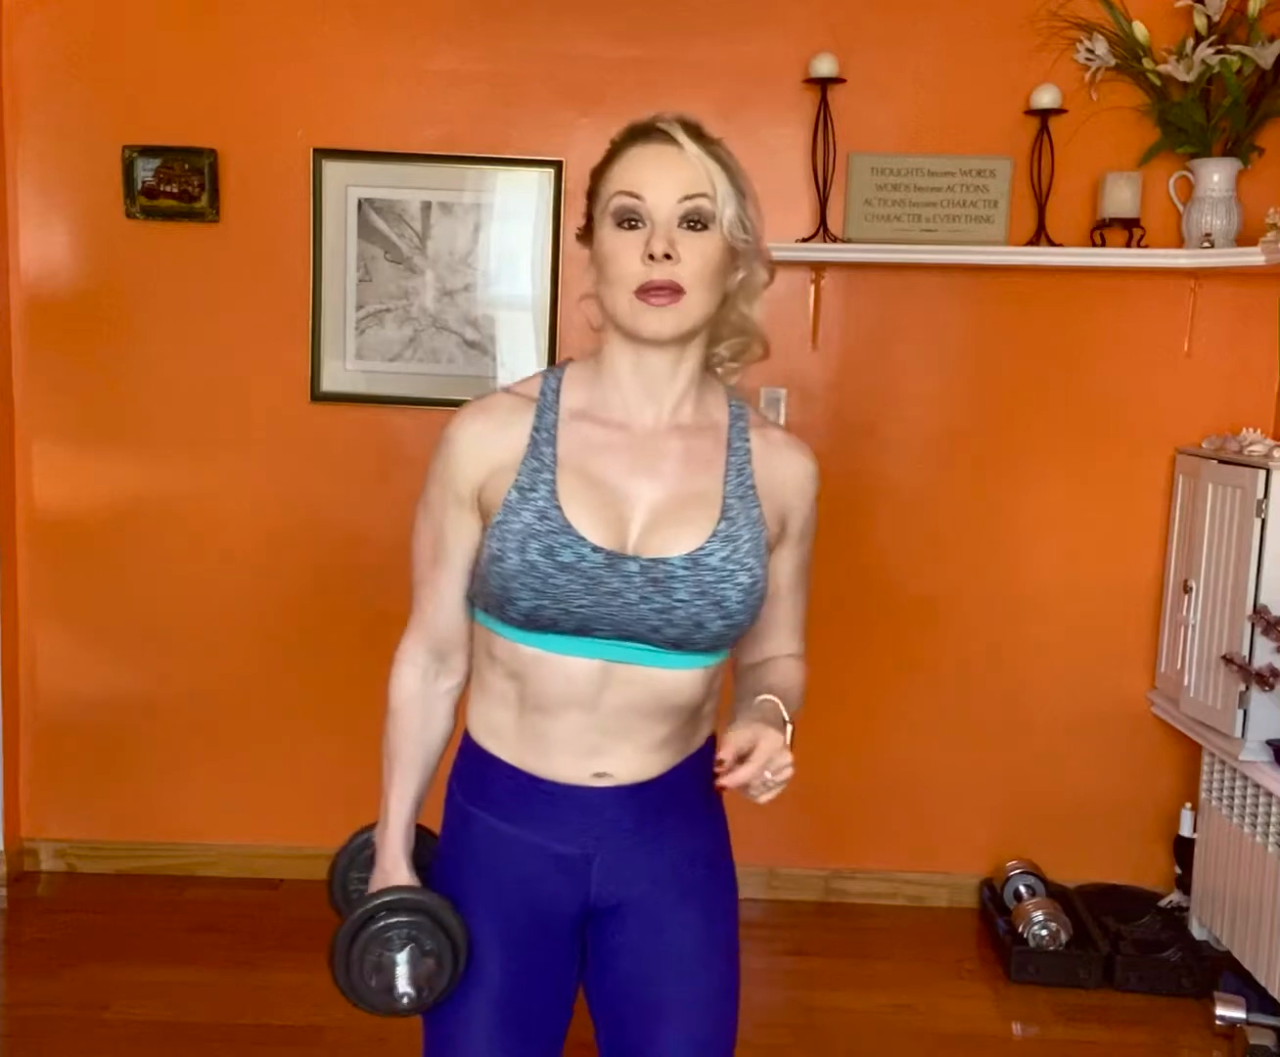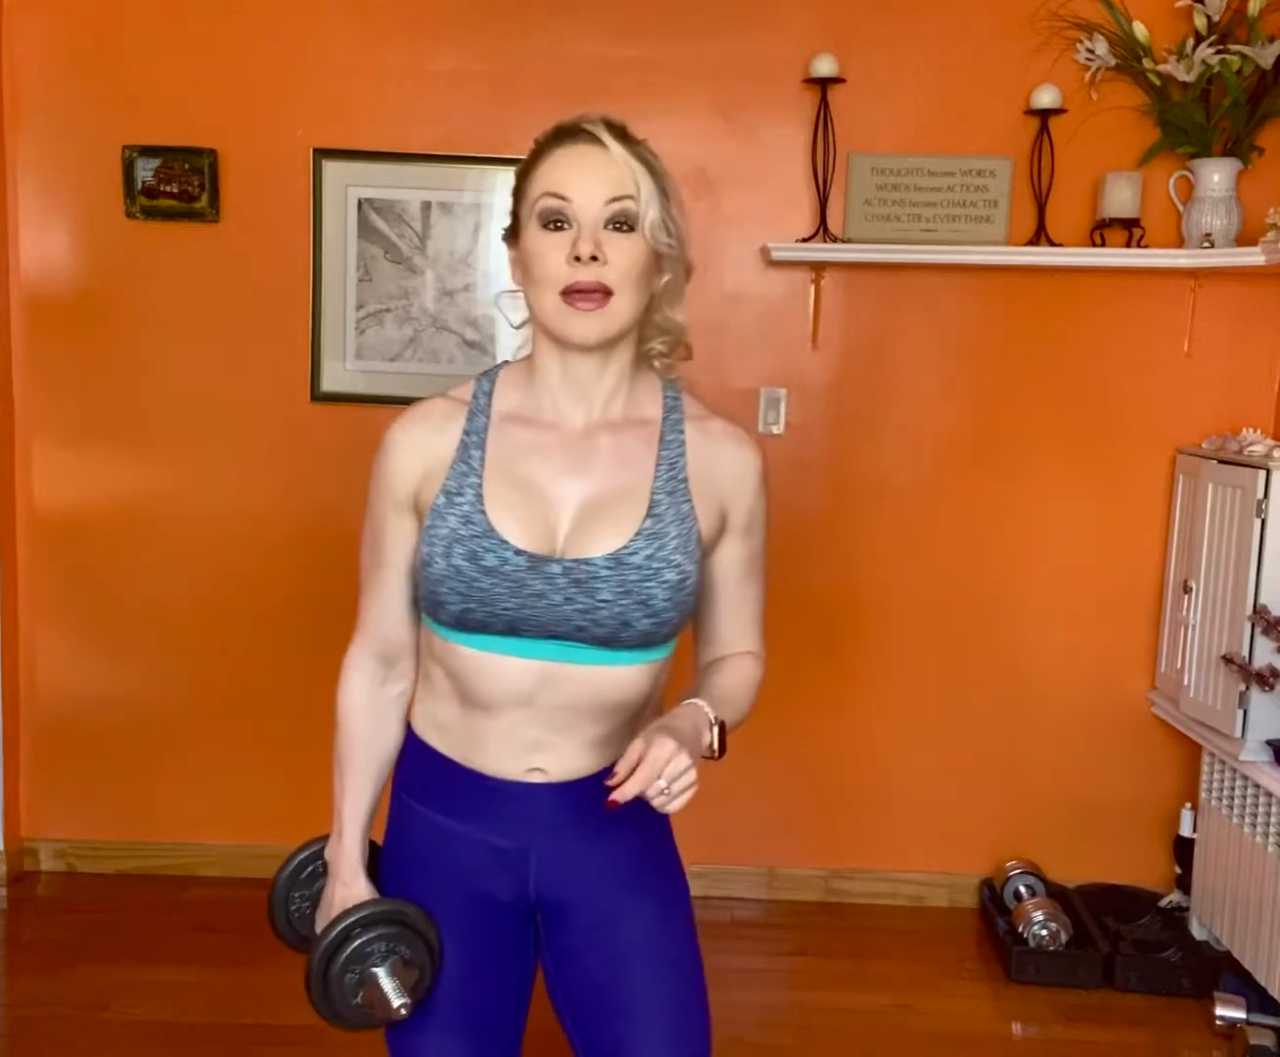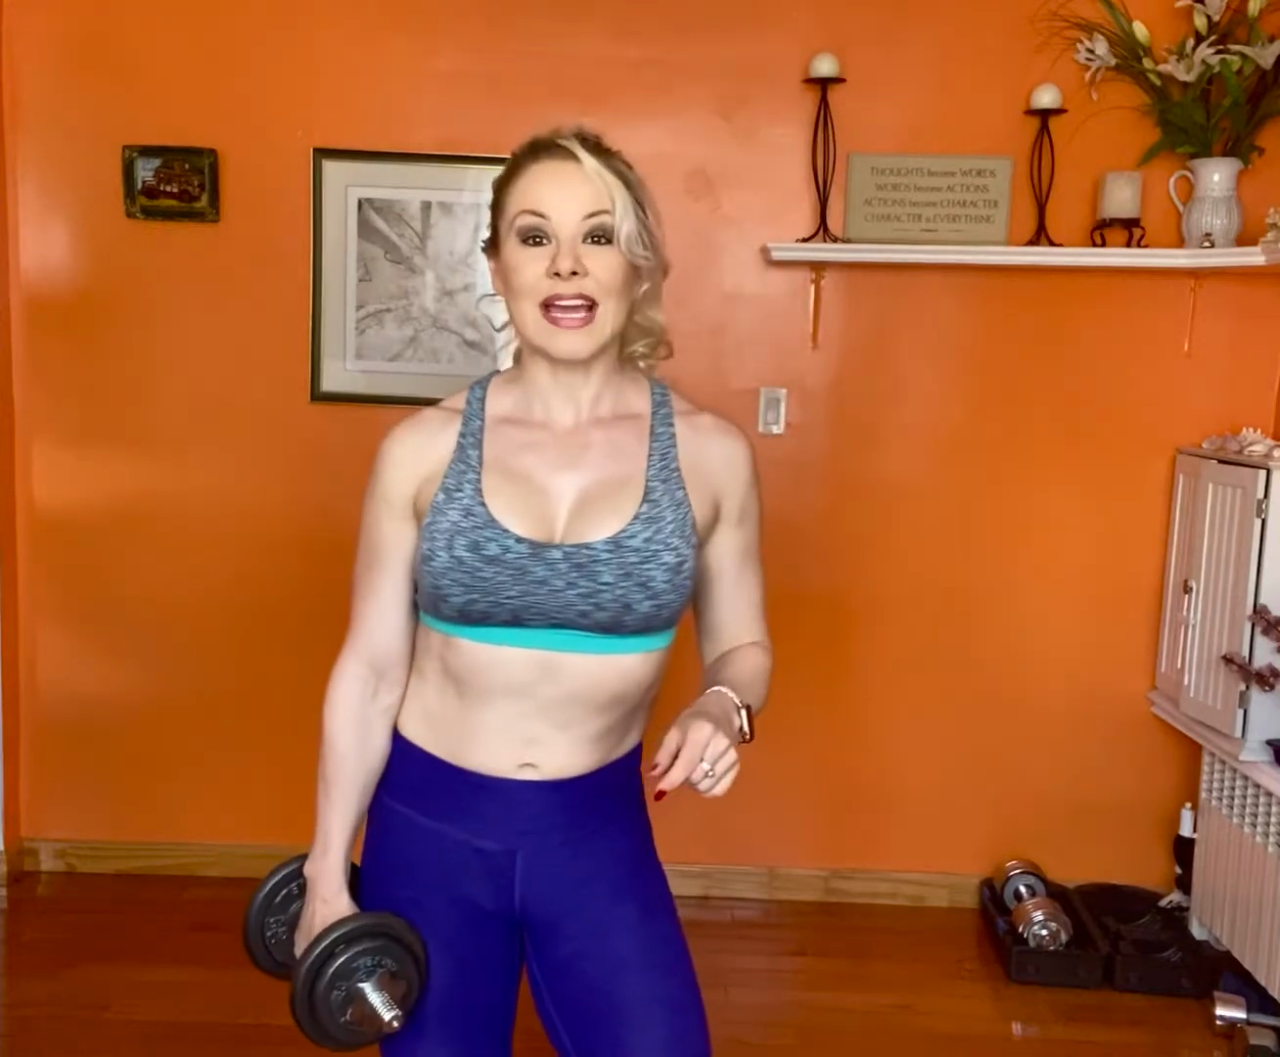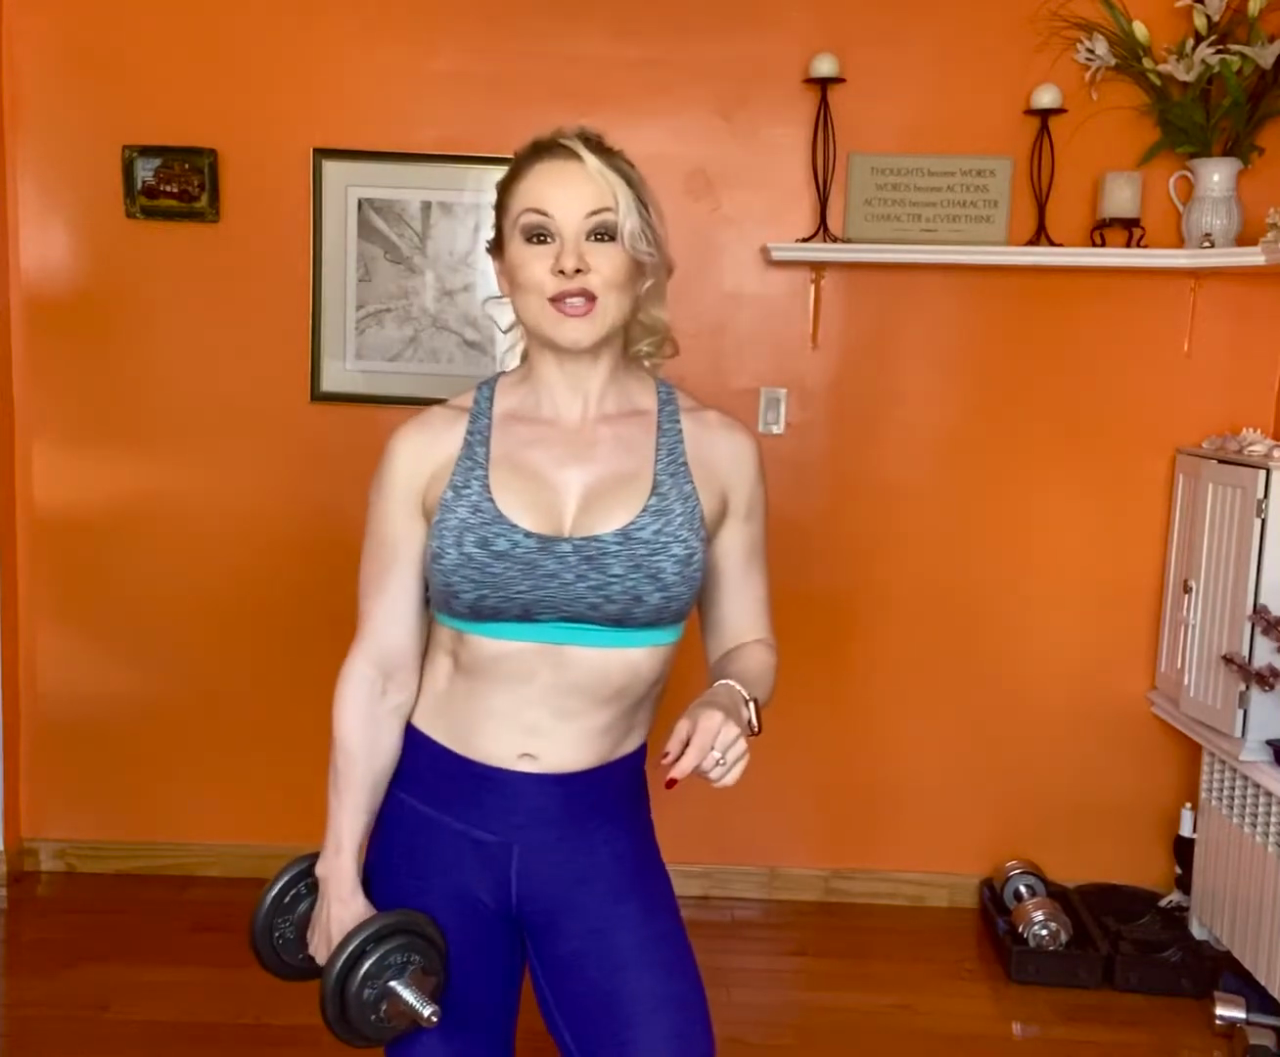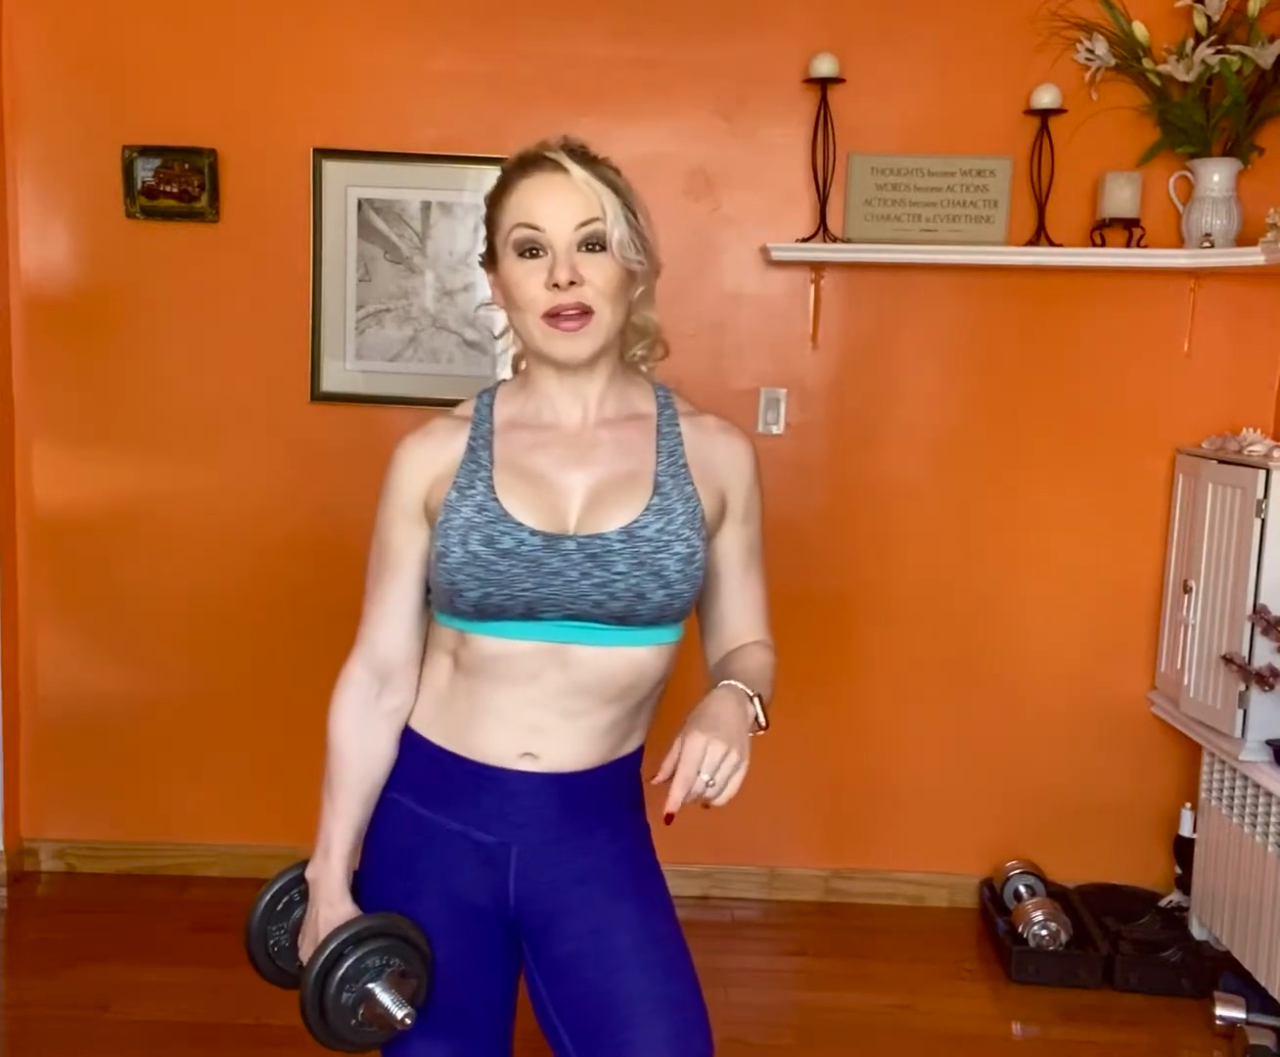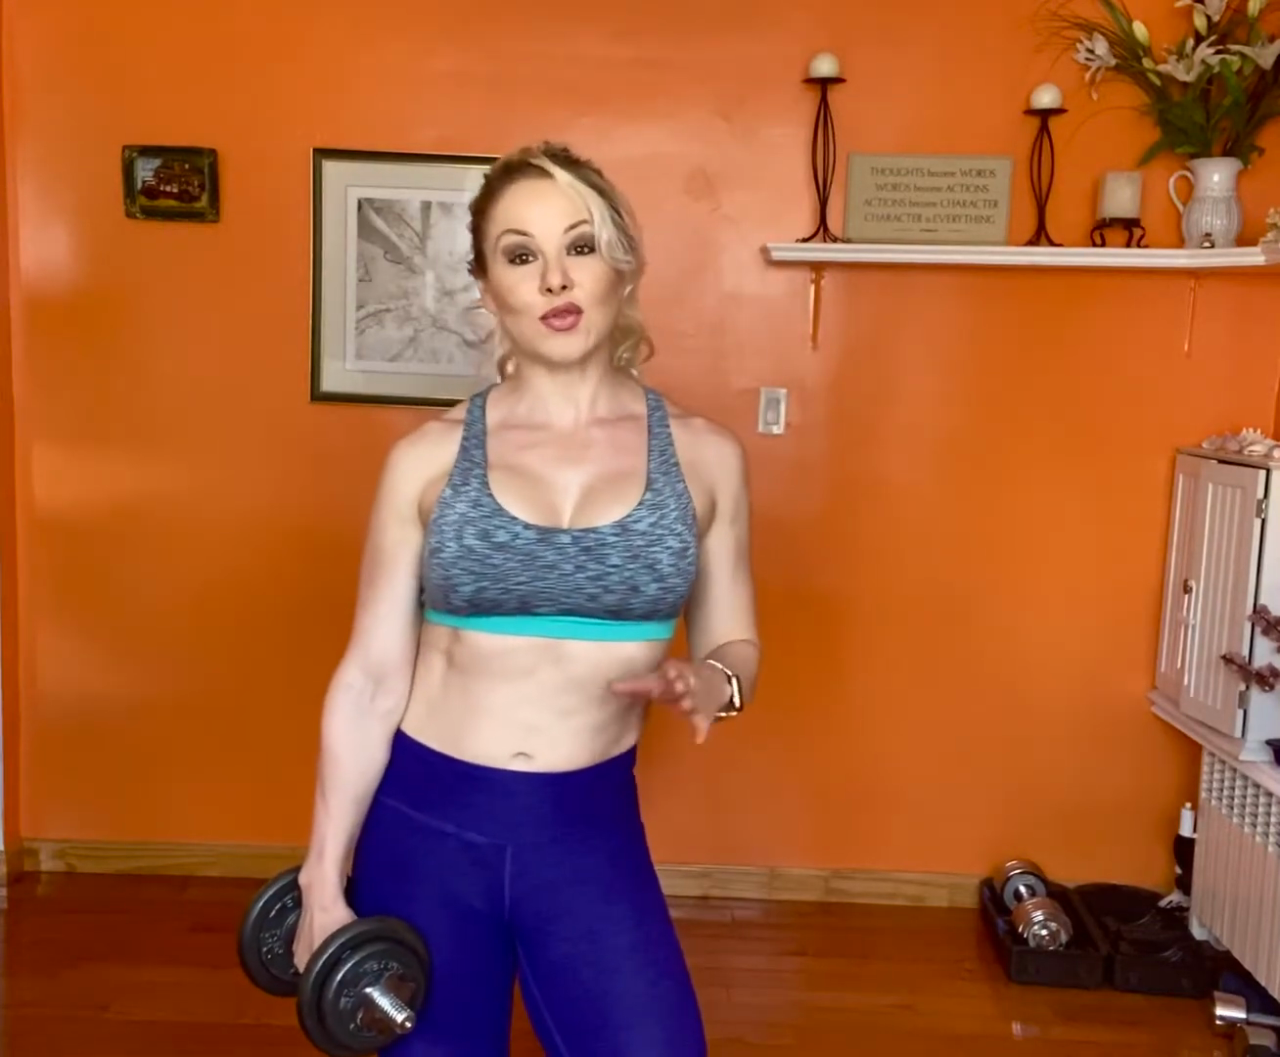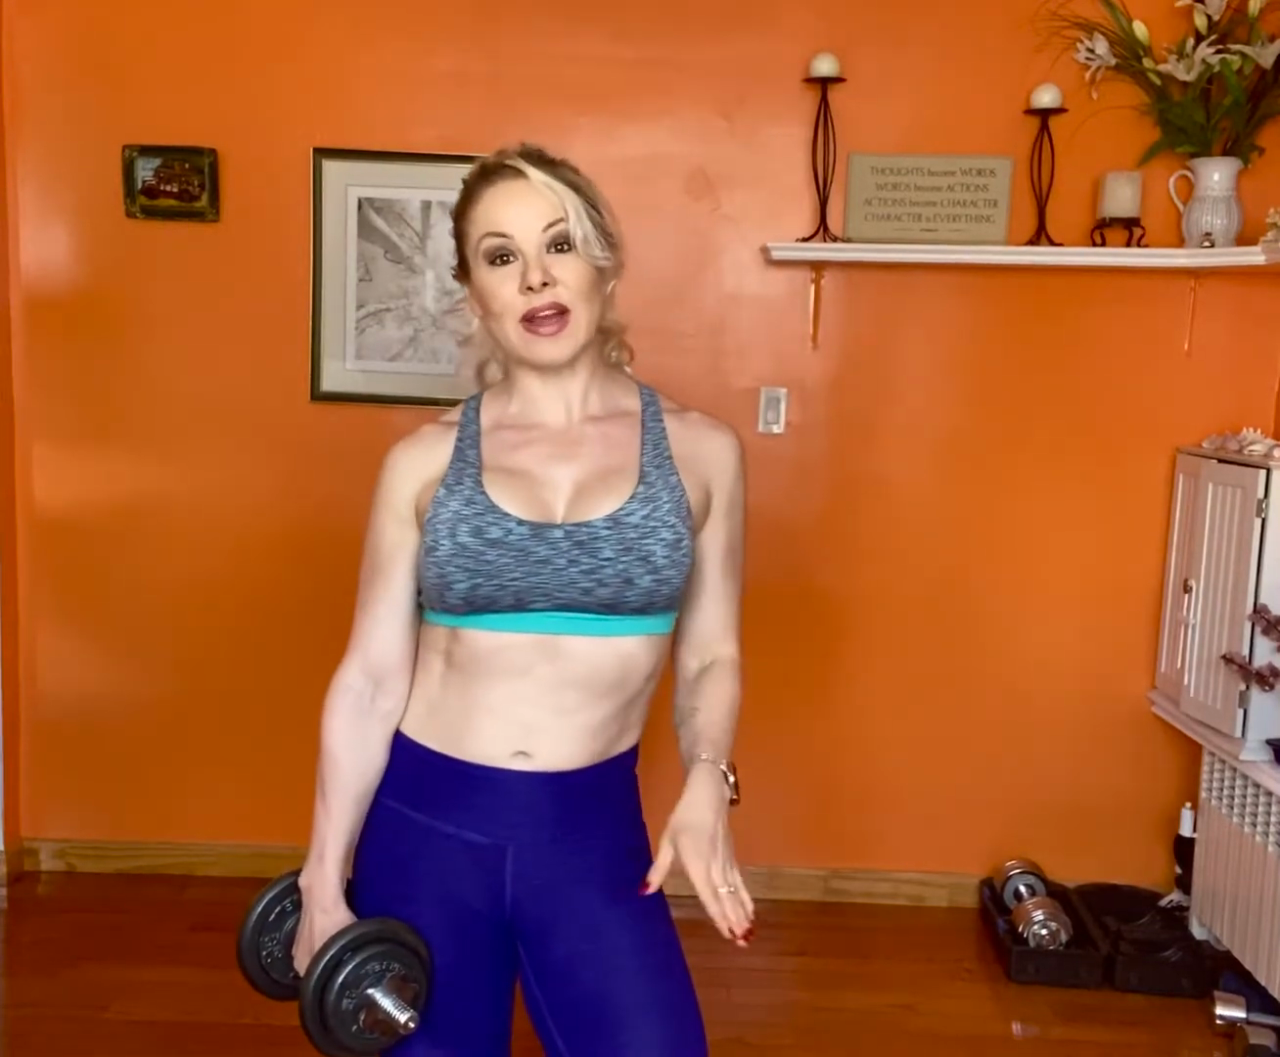
dt=0.4s
person 1, frame 1
left shoulder: (779, 467)
right shoulder: (490, 437)
right elbow: (432, 656)
left wrist: (768, 717)
right wrist: (392, 846)
left hip: (671, 841)
right hip: (499, 832)
person 1, frame 2
left shoulder: (720, 459)
right shoulder: (425, 440)
left elbow: (735, 652)
right elbow: (379, 663)
left wrist: (694, 725)
right wrist: (347, 858)
left hip: (614, 830)
right hip: (445, 827)
person 1, frame 3
left shoulder: (709, 453)
right shoulder: (423, 448)
left elbow: (741, 645)
right elbow: (368, 671)
left wrist: (722, 711)
right wrist: (326, 873)
left hip: (599, 834)
right hip: (426, 828)
person 1, frame 4
left shoulder: (715, 448)
right shoulder: (429, 446)
left elbow: (746, 642)
right elbow: (377, 670)
left wrist: (730, 700)
right wrist: (339, 872)
left hip: (600, 830)
right hip: (434, 819)
person 1, frame 5
left shoulder: (712, 453)
right shoulder: (435, 454)
left elbow: (745, 644)
right elbow: (378, 674)
left wrist: (733, 703)
right wrist: (330, 874)
left hip: (597, 833)
right hip: (428, 821)
person 1, frame 6
left shoulder: (703, 454)
right shoulder: (430, 457)
left elbow: (734, 642)
right elbow: (369, 678)
left wrist: (710, 677)
right wrist: (323, 879)
left hip: (590, 832)
right hip: (422, 824)
person 1, frame 7
left shoulder: (698, 449)
right shoulder: (425, 460)
left elbow: (712, 657)
right elbow: (369, 678)
left wrist: (706, 784)
right wrist: (323, 880)
left hip: (594, 832)
right hip: (424, 825)
